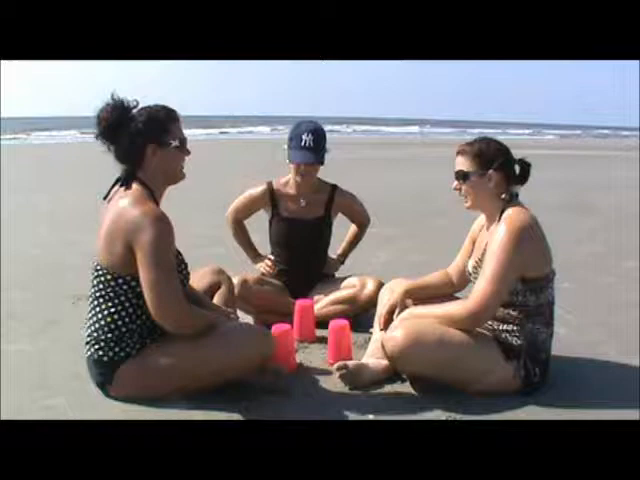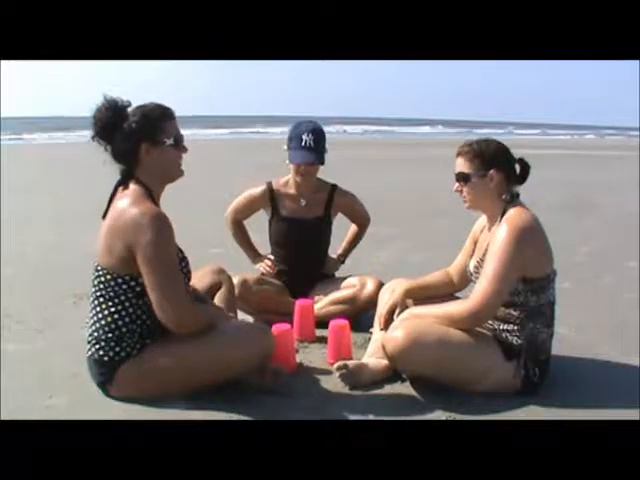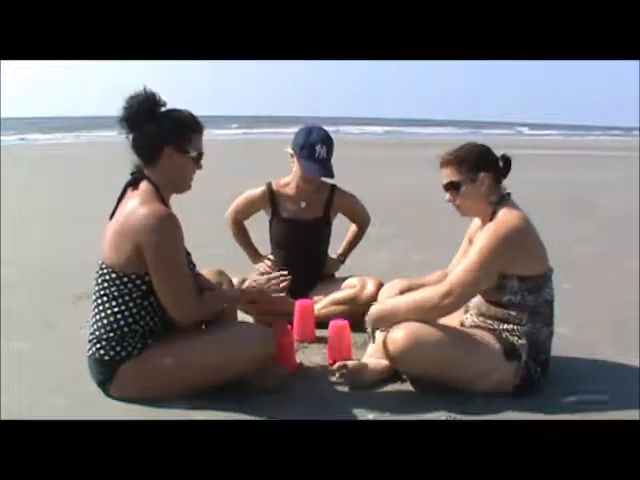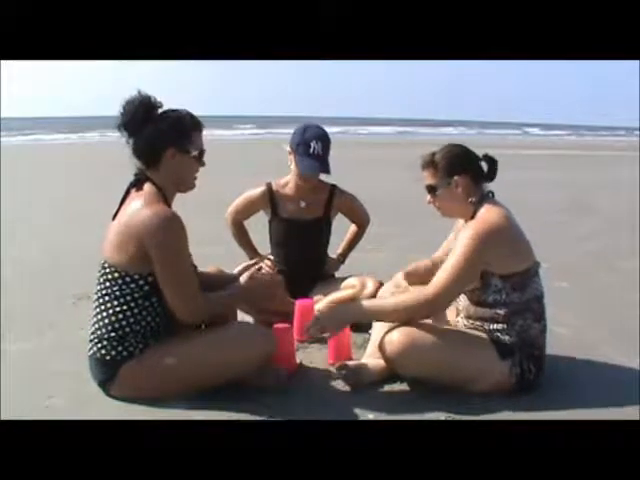
dt=0.7s
person 1, frame 1
left shoulder: (127, 196)
right shoulder: (148, 218)
left elbow: (172, 284)
right elbow: (173, 318)
left wrist: (217, 315)
right wrist: (222, 319)
left hip: (120, 347)
right hip: (125, 366)
left knee: (216, 277)
right knee: (257, 342)
left ankle: (222, 358)
person 1, frame 2
left shoulder: (130, 198)
right shoulder: (146, 218)
left elbow: (170, 287)
right elbow: (178, 318)
left wrist: (218, 317)
right wrist: (221, 317)
left hip: (123, 346)
right hip: (125, 366)
left knee: (216, 276)
right knee: (258, 340)
left ankle: (224, 358)
person 1, frame 3
left shoulder: (138, 197)
right shoulder: (156, 218)
left elbow: (185, 280)
right elbow: (186, 312)
left wrist: (238, 294)
right wrist: (244, 294)
left hip: (123, 348)
right hip: (127, 366)
left knee: (217, 279)
right knee: (260, 342)
left ankle: (225, 359)
person 1, frame 4
left shoulder: (141, 199)
right shoulder: (160, 219)
right elbow: (190, 310)
left wrist: (232, 281)
right wrist: (243, 294)
left hip: (126, 348)
right hip: (127, 367)
left knee: (217, 278)
right knee: (261, 342)
left ankle: (222, 361)
person 2, frame 1
left shoulder: (513, 227)
right shoulder: (486, 221)
left elbow: (474, 313)
right elbow: (453, 277)
left wrist: (412, 313)
right wrist: (404, 291)
left hip: (516, 359)
right hip: (487, 330)
left knee: (401, 338)
right knee: (394, 290)
left ankle: (385, 364)
right ankle: (374, 363)
person 2, frame 2
left shoulder: (515, 227)
right shoulder: (488, 221)
left elbow: (475, 312)
right elbow: (454, 276)
left wrist: (412, 313)
right wrist: (405, 290)
left hip: (516, 359)
right hip: (488, 331)
left knee: (401, 338)
right knee: (394, 289)
left ankle: (385, 363)
right ankle: (374, 363)
person 2, frame 3
left shoulder: (504, 230)
right shoulder: (484, 221)
left elbow: (447, 298)
right elbow: (450, 279)
left wrist: (382, 313)
right wrist: (401, 290)
left hip: (516, 359)
left knee: (403, 340)
right knee: (395, 291)
left ankle: (384, 365)
right ankle: (376, 363)
person 2, frame 4
left shoulder: (484, 228)
right shoulder: (475, 217)
left elbow: (430, 302)
right elbow: (436, 267)
left wrist: (350, 311)
right wrist: (402, 276)
left hip: (509, 356)
right hip: (479, 326)
left knee: (398, 343)
right knee: (391, 294)
left ankle: (378, 364)
right ankle: (373, 364)
person 3, frame 1
left shoulder: (336, 198)
right shoulder: (268, 194)
left elbow: (362, 221)
right elbow: (233, 217)
left wrist: (340, 258)
right wrist: (256, 258)
left hip: (320, 287)
right hip: (278, 285)
left knee: (373, 288)
right knee: (236, 287)
left ankle: (282, 317)
right ankle: (329, 311)
person 3, frame 2
left shoulder: (336, 197)
right shoulder: (268, 194)
left elbow: (363, 221)
right elbow: (232, 217)
left wrist: (340, 258)
right wrist: (256, 258)
left hip: (320, 286)
right hip: (278, 285)
left knee: (373, 289)
right knee: (237, 288)
left ankle: (285, 318)
right ankle: (332, 311)
person 3, frame 3
left shoulder: (336, 198)
right shoulder: (267, 195)
left elbow: (363, 221)
right elbow: (233, 217)
left wrist: (340, 258)
right wrist: (256, 258)
left hip: (320, 286)
left knee: (373, 288)
left ankle: (286, 316)
right ankle: (328, 311)
person 3, frame 4
left shoulder: (336, 198)
right shoulder: (268, 195)
left elbow: (362, 221)
right elbow: (233, 217)
left wrist: (340, 258)
right wrist: (256, 258)
left hip: (320, 285)
left knee: (372, 289)
left ankle: (289, 316)
